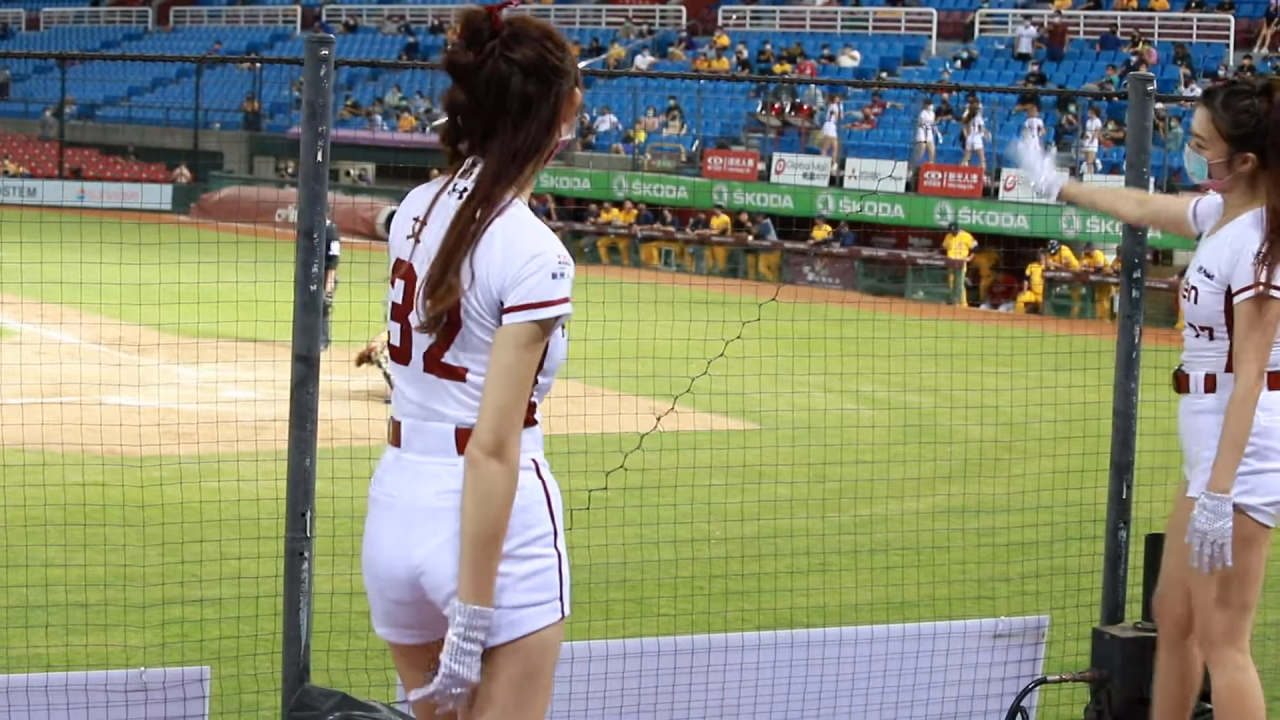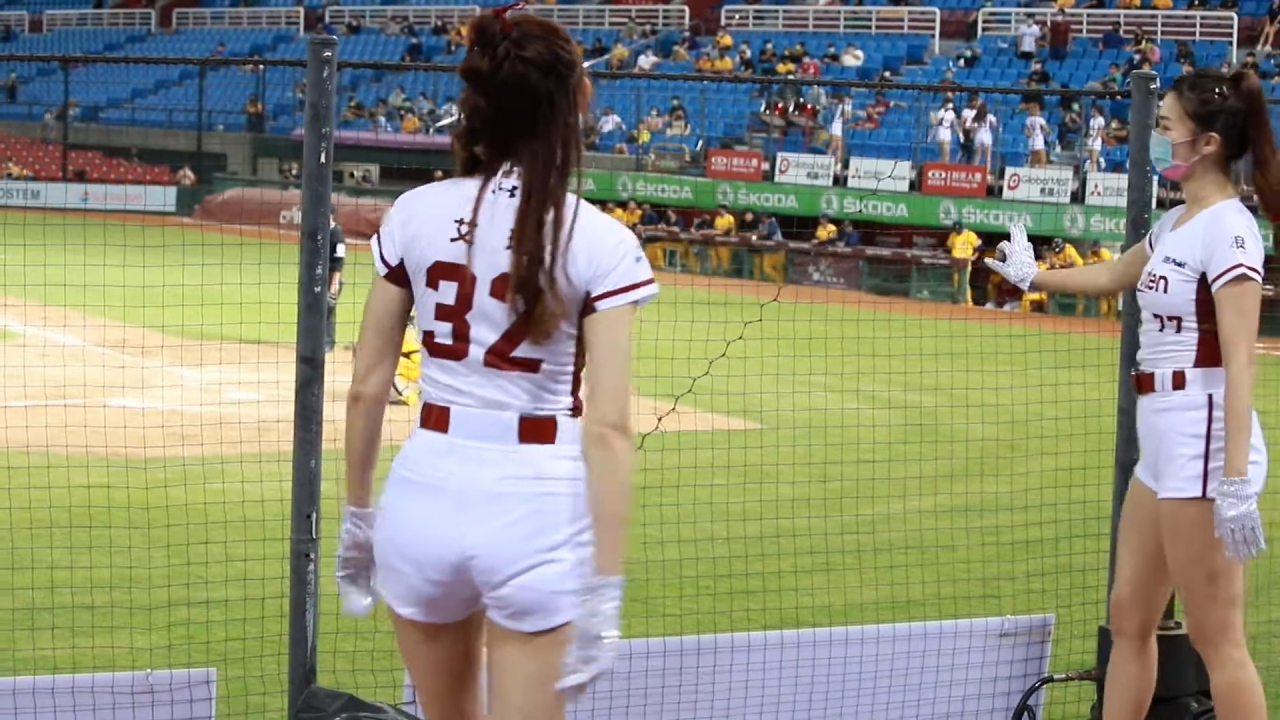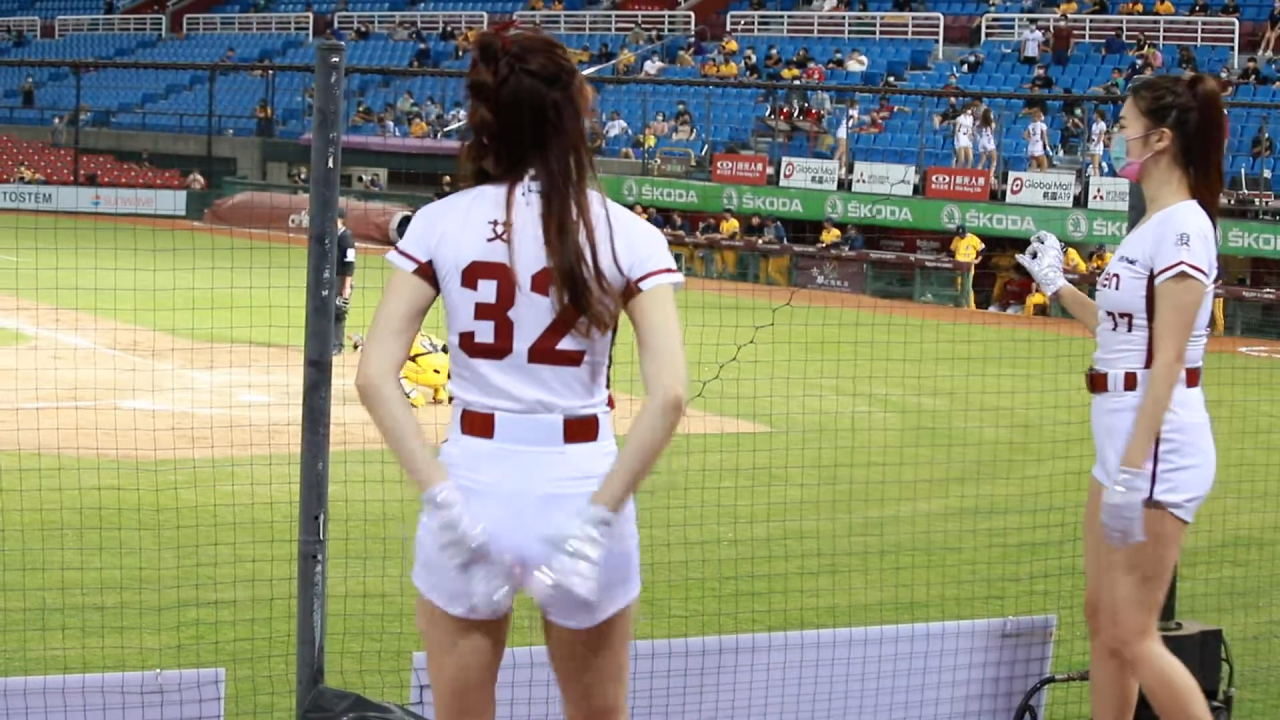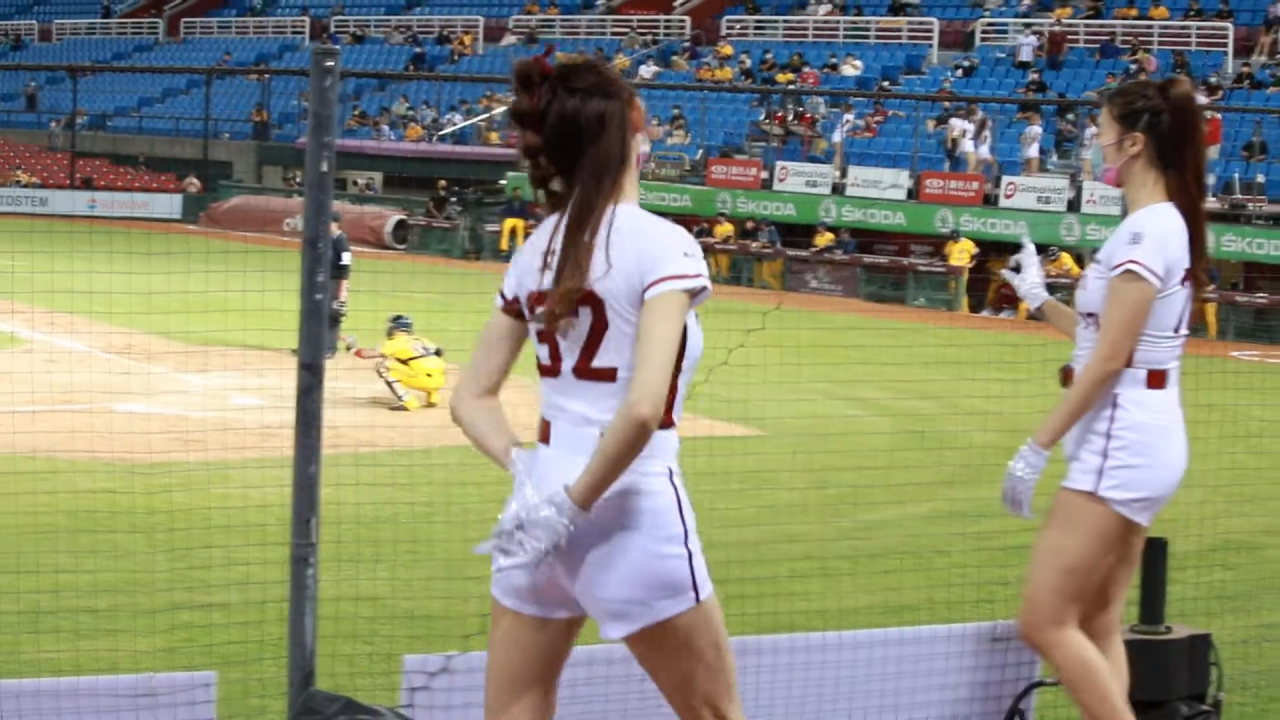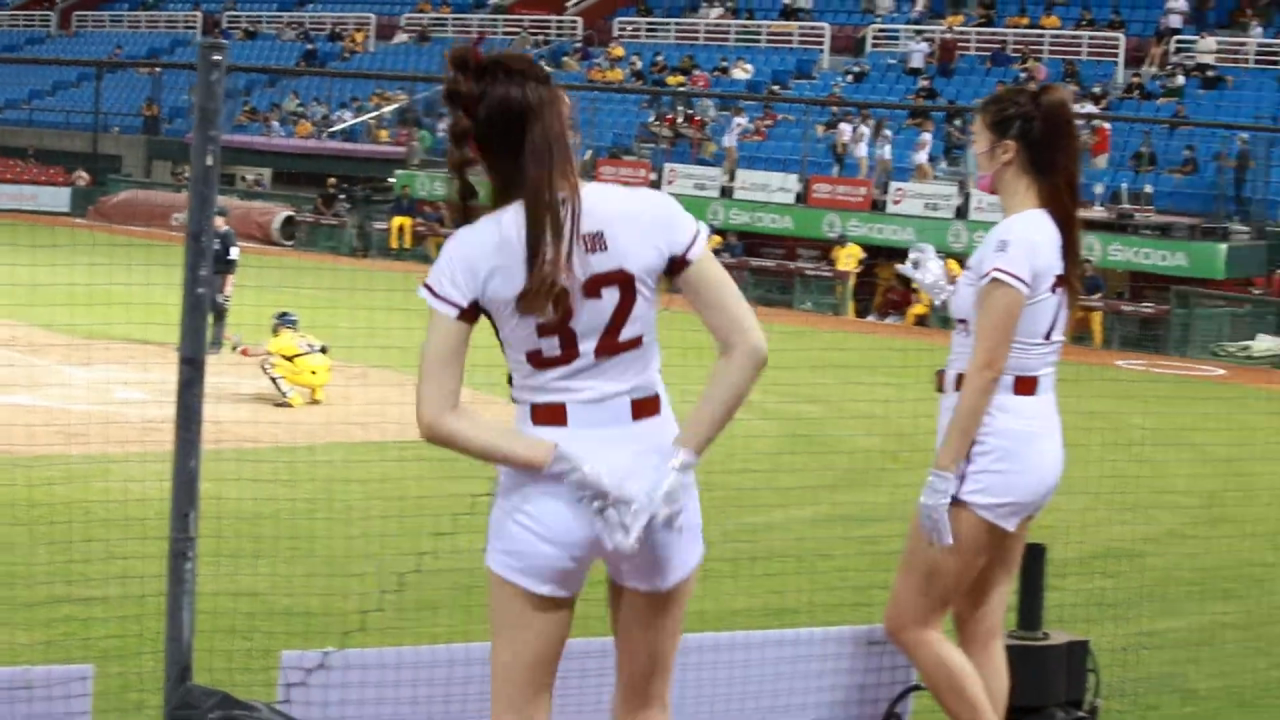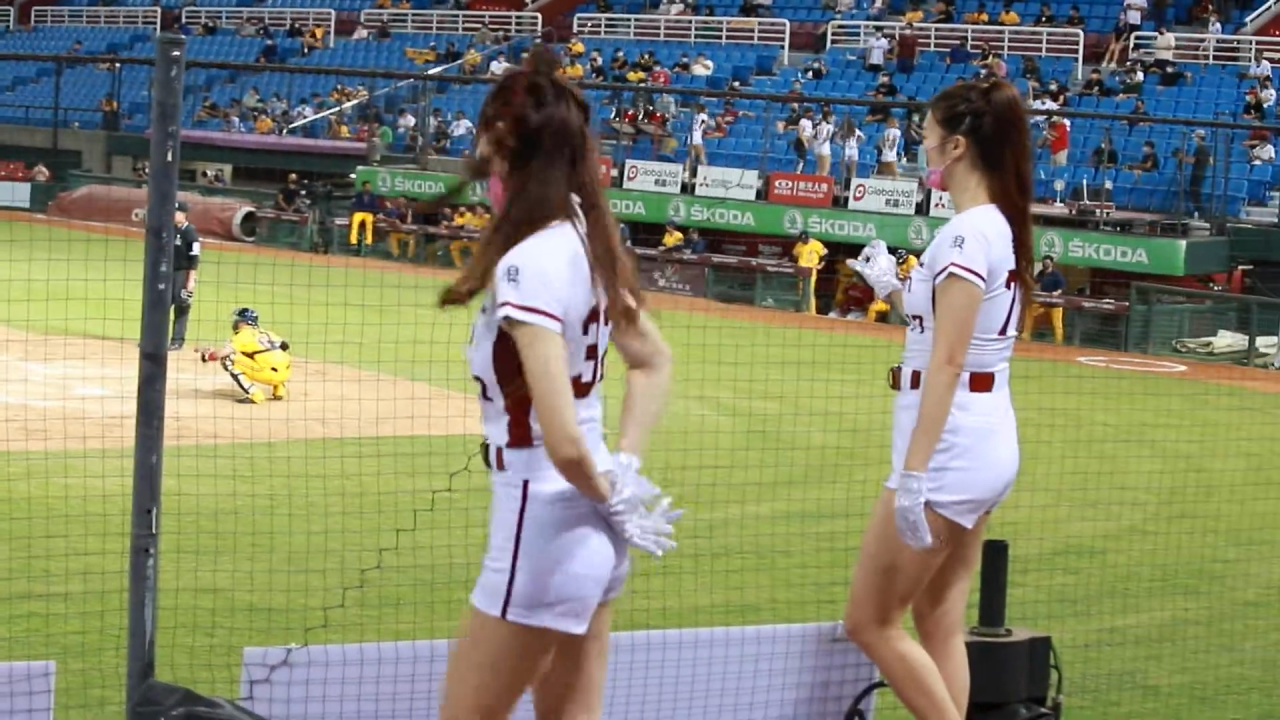
dt=0.3s
person 1, frame 1
left shoulder: (416, 209)
right shoulder: (534, 253)
right elbow: (495, 446)
right wrist: (472, 622)
left hip: (394, 515)
right hip: (494, 532)
person 1, frame 2
left shoulder: (414, 213)
right shoulder: (603, 243)
left elbow: (366, 387)
right elbow: (609, 429)
left wrist: (356, 520)
right wrist: (604, 596)
left hip: (423, 497)
right hip: (535, 514)
person 1, frame 3
left shoulder: (440, 222)
right shoulder: (628, 235)
left elbow: (374, 376)
right elbow: (669, 393)
left wrist: (443, 499)
right wrist: (596, 521)
left hip: (473, 503)
right hip: (579, 507)
person 1, frame 4
left shoulder: (535, 250)
right shoulder: (662, 245)
left elbow: (471, 396)
right elbow: (642, 408)
left wrist: (527, 471)
right wrist: (572, 506)
left hip: (540, 514)
right hip: (634, 516)
person 1, frame 5
left shoulder: (469, 251)
right shoulder: (650, 213)
left elbow: (436, 419)
right elbow: (746, 348)
left wrist: (566, 469)
right wrist: (677, 461)
left hip: (541, 496)
right hip: (644, 483)
person 1, frame 6
left shoulder: (528, 265)
right shoulder: (597, 245)
left elbow: (559, 440)
right elbow: (652, 363)
left wrist: (609, 498)
right wrist: (623, 475)
left hip: (547, 527)
right hip: (597, 522)
person 2, frame 1
right shoulder: (1220, 215)
right elbow: (1143, 207)
left wrist: (1216, 492)
right wrist: (1061, 187)
right hip: (1212, 447)
left knee: (1219, 640)
right knee: (1173, 619)
person 2, frame 2
left shoulder: (1228, 229)
right shoulder: (1179, 223)
left elbow: (1239, 363)
right elbow: (1111, 276)
left wrist: (1234, 482)
right wrist: (1034, 275)
left hip: (1204, 448)
right hip: (1165, 447)
left knee: (1215, 637)
right knee: (1130, 618)
person 2, frame 3
left shoulder: (1181, 228)
right shoulder: (1155, 225)
left elbow: (1168, 363)
left wrist: (1130, 471)
right wrist: (1056, 285)
left hip: (1157, 451)
right hip: (1130, 447)
left knee: (1126, 636)
right knee: (1104, 622)
person 2, frame 4
left shoulder: (1146, 231)
right shoulder: (1159, 225)
left elbow: (1109, 360)
left wrist: (1035, 448)
right wrist: (1039, 300)
left hip: (1120, 446)
right hip: (1130, 443)
left knee: (1044, 621)
right knee: (1096, 624)
person 2, frame 5
left shoulder: (1013, 238)
right shoulder: (1047, 231)
left elbow: (986, 368)
left wrist: (942, 474)
right wrist: (947, 292)
left hip: (993, 451)
right hip: (1027, 447)
left knee: (910, 621)
right knee: (979, 627)
person 2, frame 6
left shoulder: (967, 233)
right shoulder: (997, 226)
left elbow: (947, 364)
left wrist: (913, 473)
right wrist: (892, 289)
left hip: (951, 447)
right hip: (983, 444)
left knee: (870, 621)
right knee: (938, 624)
